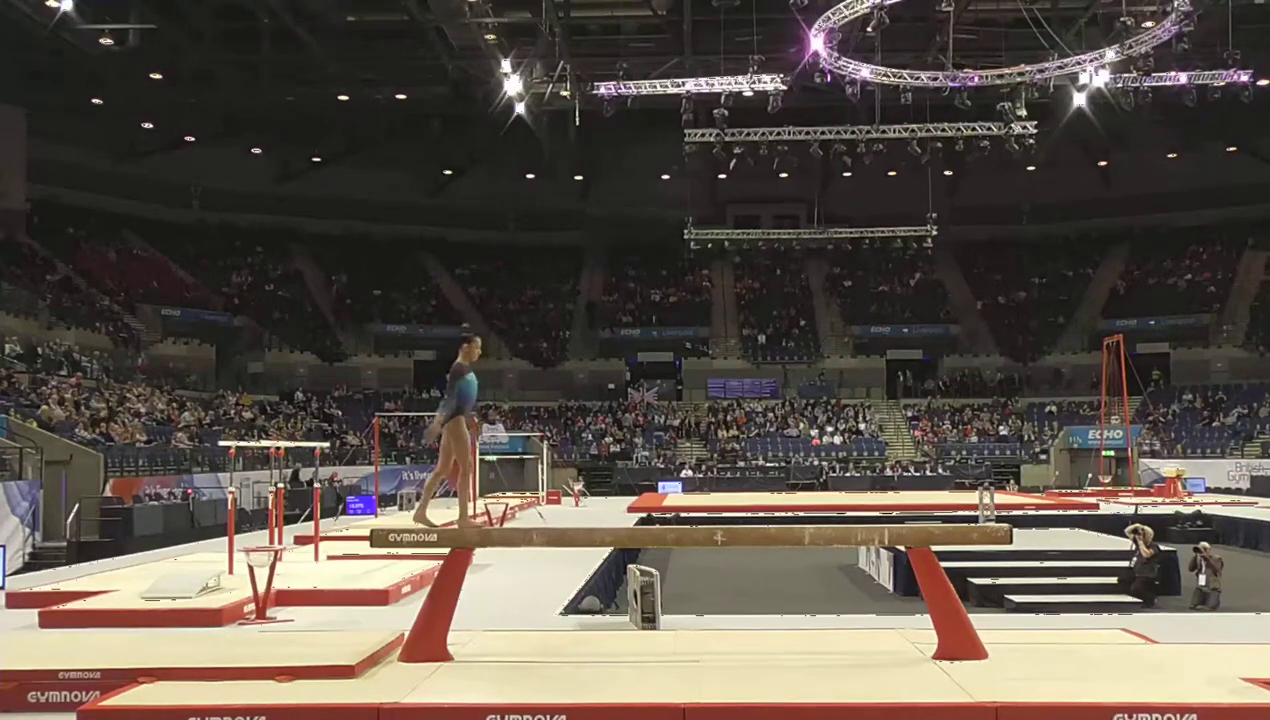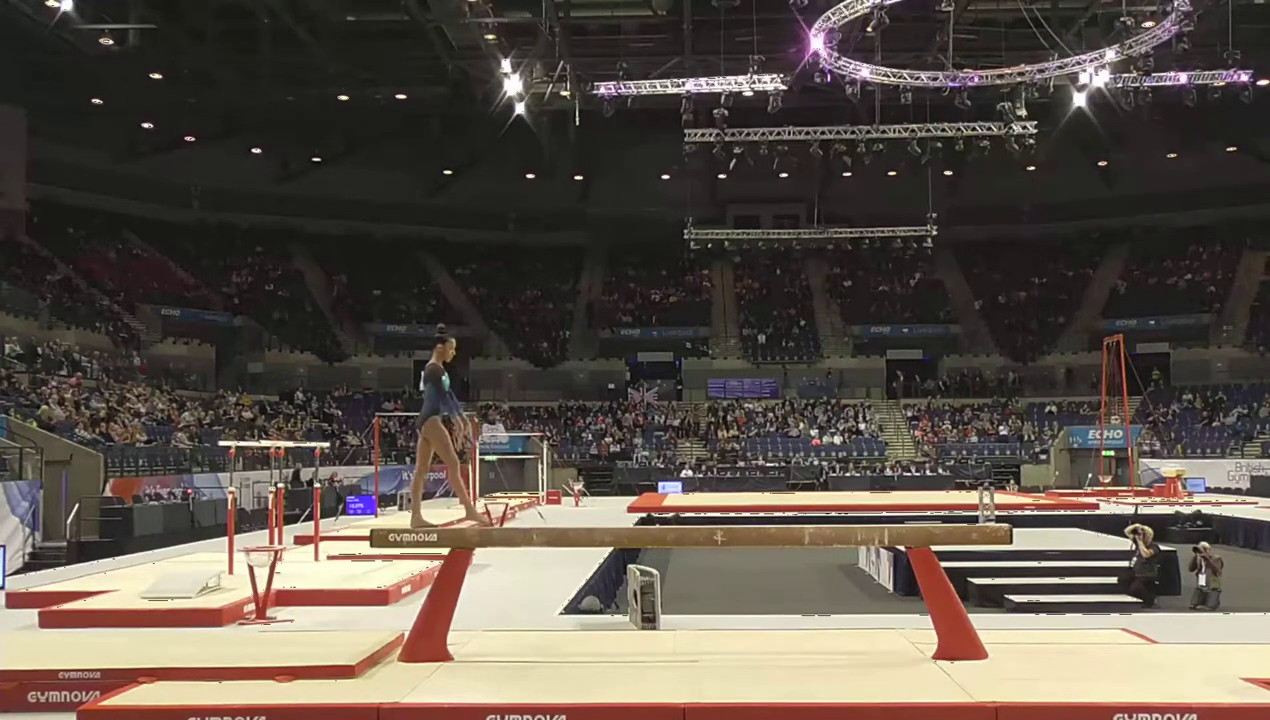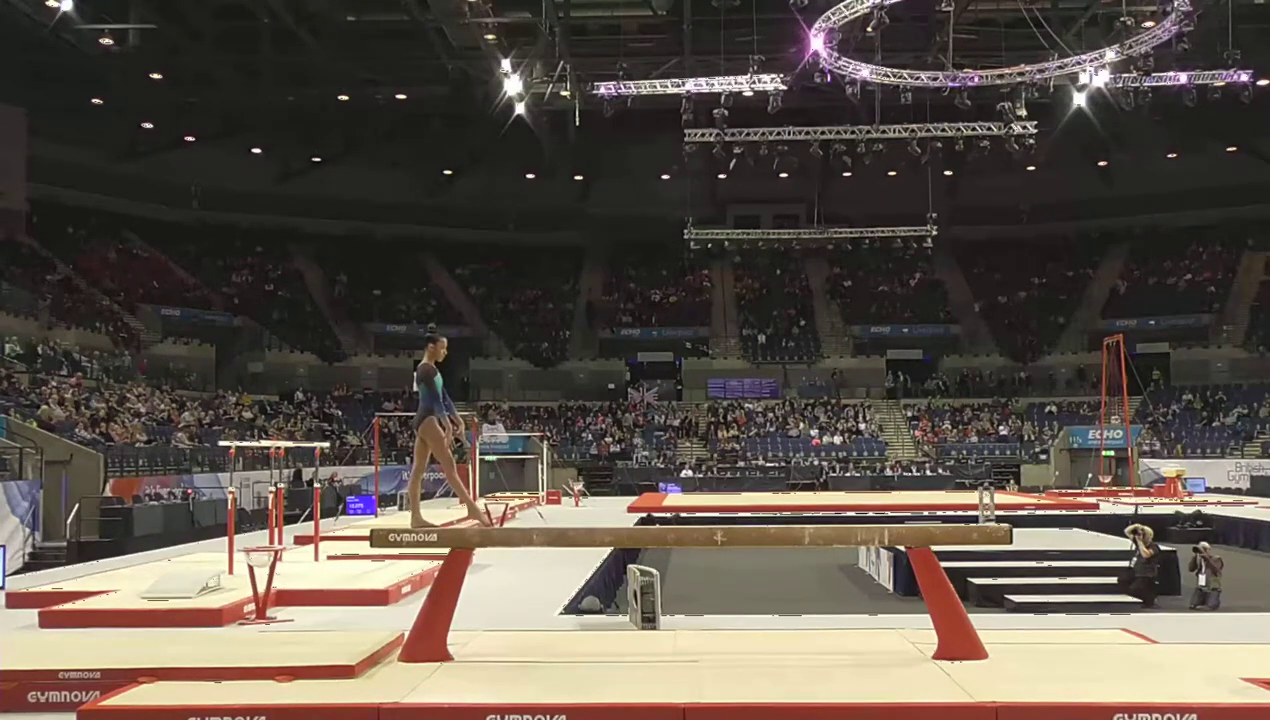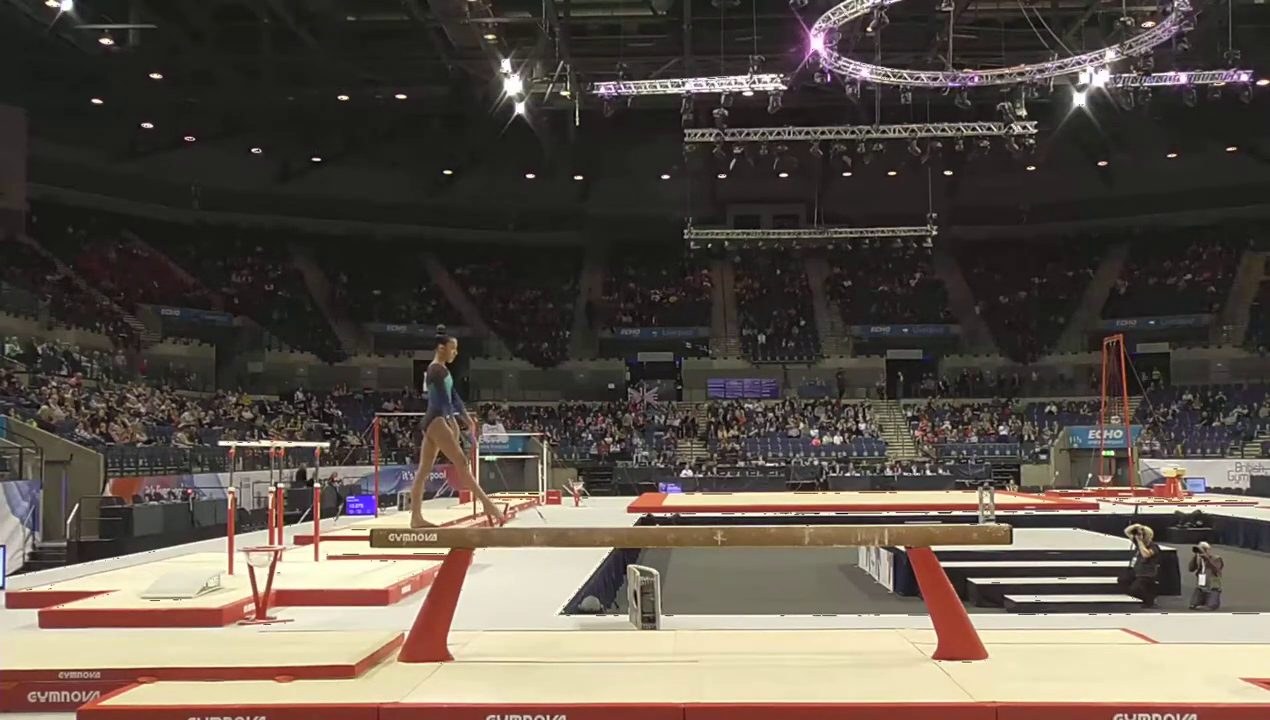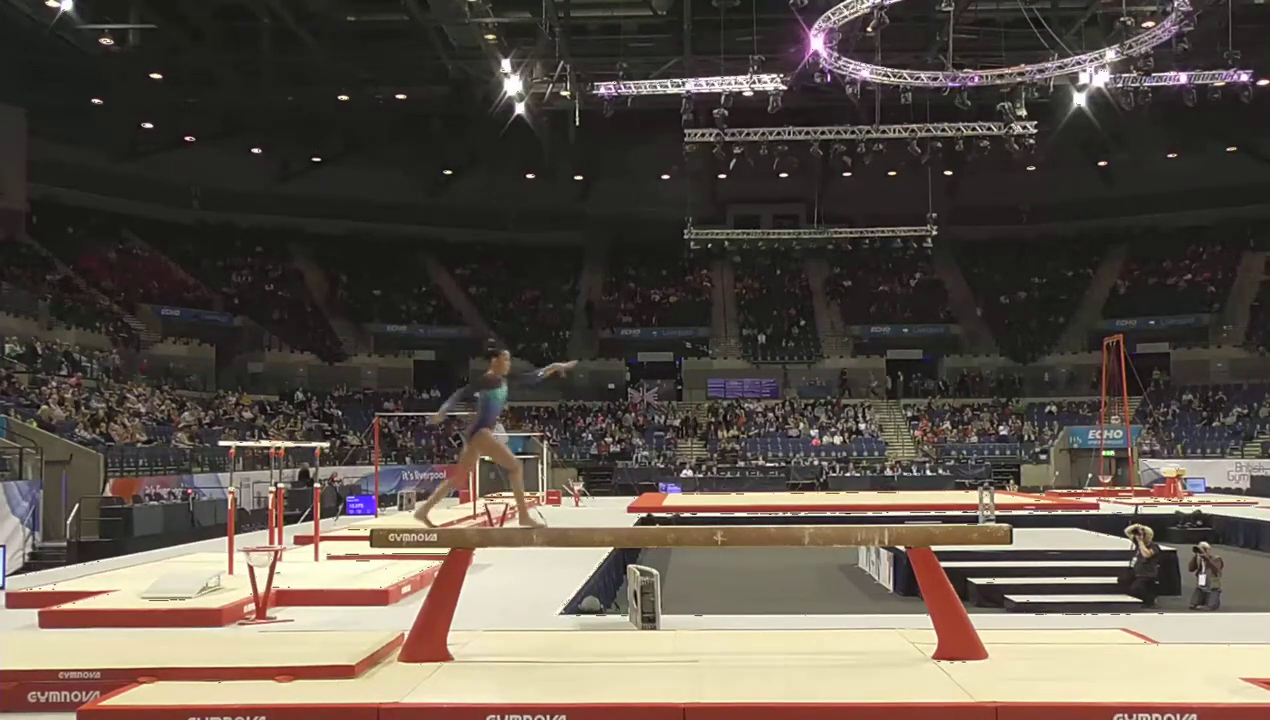
dt=0.4s
person 1, frame 1
left shoulder: (467, 369)
right shoulder: (459, 368)
right elbow: (449, 396)
left wrist: (464, 420)
right wrist: (438, 420)
left hip: (458, 421)
right hip: (454, 421)
left knee: (442, 469)
right knee: (467, 467)
left ankle: (420, 512)
right ankle: (463, 517)
person 1, frame 2
left shoulder: (437, 370)
right shoulder: (434, 370)
left elbow: (450, 396)
right elbow: (444, 398)
left wrist: (463, 420)
right wrist: (457, 423)
left hip: (427, 422)
right hip: (431, 421)
left knee: (421, 469)
right knee: (453, 464)
left ankle: (416, 517)
right ankle: (470, 510)
person 1, frame 3
left shoulder: (431, 370)
right shoulder: (426, 370)
left elbow: (444, 397)
right elbow: (436, 399)
left wrist: (457, 419)
right wrist: (447, 424)
left hip: (425, 422)
right hip: (428, 421)
left knee: (418, 470)
right knee: (449, 465)
left ankle: (416, 517)
right ankle: (472, 507)
person 1, frame 4
left shoulder: (441, 370)
right shoulder: (436, 370)
left elbow: (453, 398)
right elbow: (444, 399)
right wrist: (453, 425)
left hip: (434, 422)
right hip: (436, 422)
left knee: (423, 471)
right knee: (461, 463)
left ankle: (416, 517)
right ankle: (488, 505)
person 1, frame 5
left shoulder: (502, 380)
right shoulder: (486, 380)
left elbow: (529, 378)
right elbow: (461, 394)
left wrist: (554, 368)
right wrist: (442, 412)
left hip: (482, 433)
right hip: (481, 433)
left knee: (458, 476)
right knee: (515, 467)
left ankle: (424, 509)
right ankle: (524, 516)
